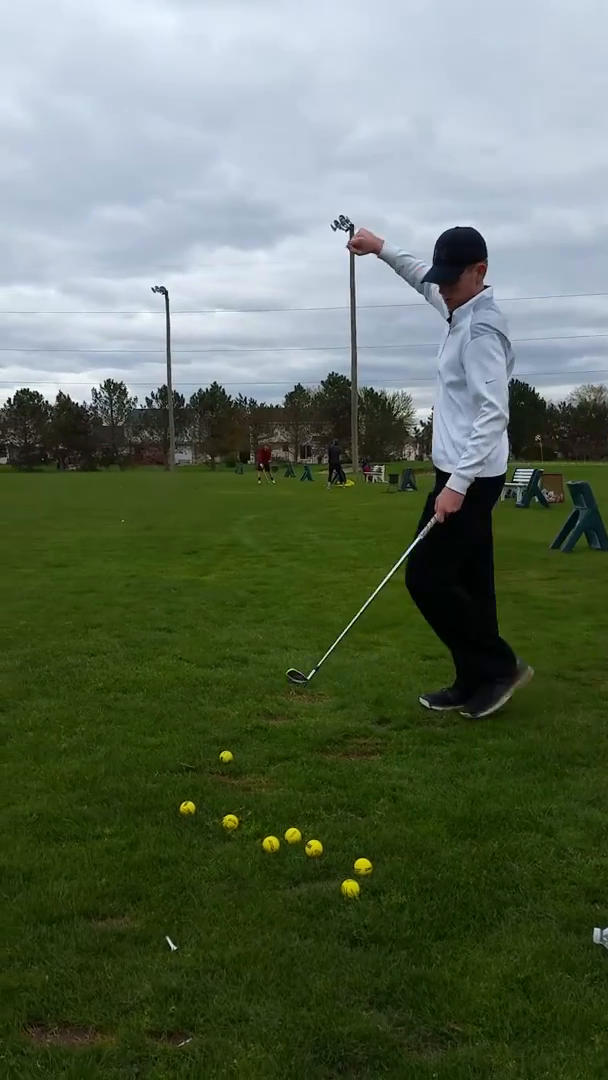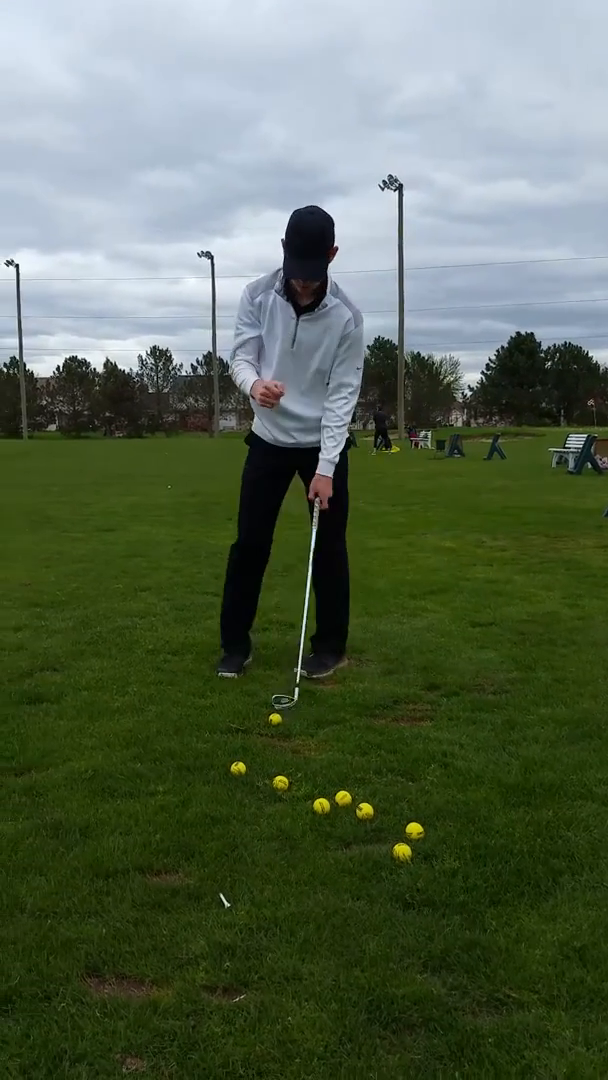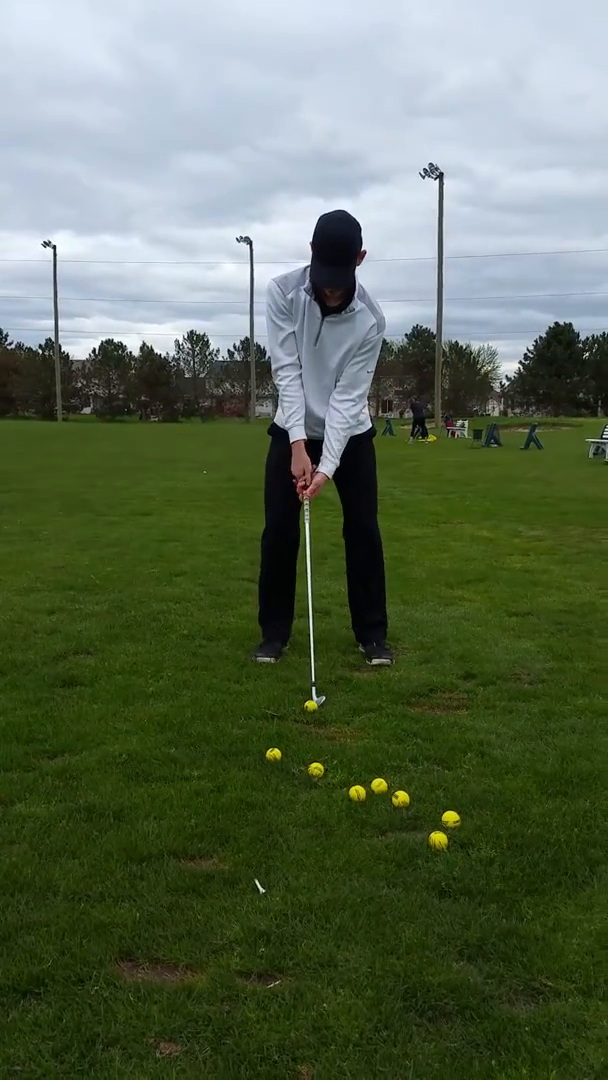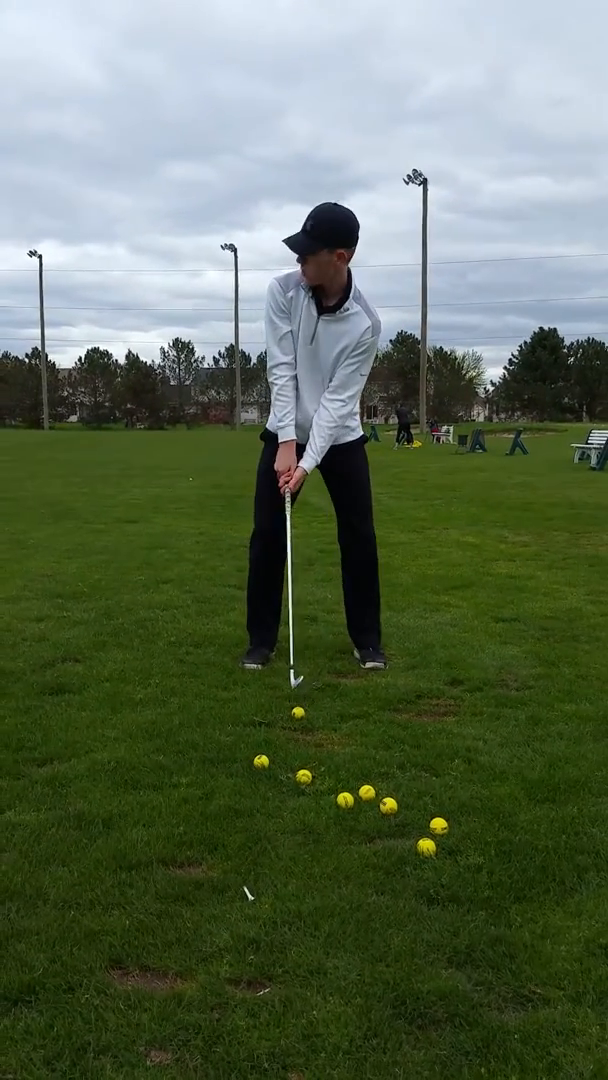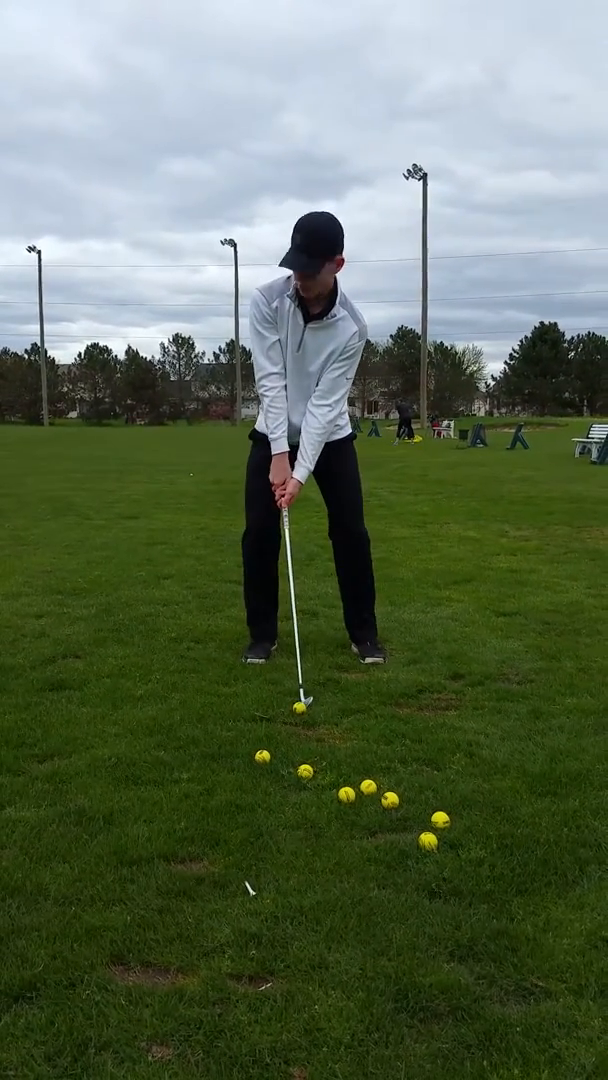
dt=1s
person 1, frame 1
left shoulder: (481, 328)
right shoulder: (461, 314)
left elbow: (492, 412)
right elbow: (429, 282)
left wrist: (458, 483)
right wrist: (383, 250)
left hip: (473, 478)
right hip: (460, 473)
left knee: (429, 576)
right knee: (468, 580)
left ankle: (497, 667)
right ankle: (477, 681)
person 1, frame 2
left shoulder: (346, 317)
right shoulder: (257, 296)
left elbow: (343, 393)
right elbow: (241, 358)
left wrist: (326, 467)
right wrist: (253, 384)
left hip: (324, 446)
right hip: (268, 440)
left knee: (328, 547)
right knee: (249, 543)
left ankle: (330, 646)
right ankle: (235, 644)
person 1, frame 3
left shoulder: (370, 319)
right shoulder: (283, 291)
left elbow: (349, 396)
right elbow: (286, 371)
left wrist: (327, 468)
right wrist: (299, 444)
left hip: (350, 435)
right hip: (292, 431)
left knee: (363, 531)
right knee: (278, 531)
left ankle: (372, 633)
right ankle: (274, 631)
person 1, frame 4
left shoulder: (364, 323)
right shoulder: (283, 292)
left elbow: (338, 399)
right elbow: (281, 371)
left wrist: (308, 464)
right wrist: (288, 444)
left hip: (341, 440)
right hip: (285, 434)
left knee: (359, 537)
right knee: (267, 536)
left ankle: (367, 639)
right ankle: (262, 638)
person 1, frame 5
left shoulder: (351, 327)
right shoulder: (266, 300)
left elbow: (326, 403)
right elbow: (269, 381)
left wrist: (301, 473)
right wrist: (280, 455)
left hip: (330, 437)
right hip: (273, 436)
left knee: (351, 532)
right knee: (259, 533)
left ankle: (364, 632)
right ankle: (262, 634)
